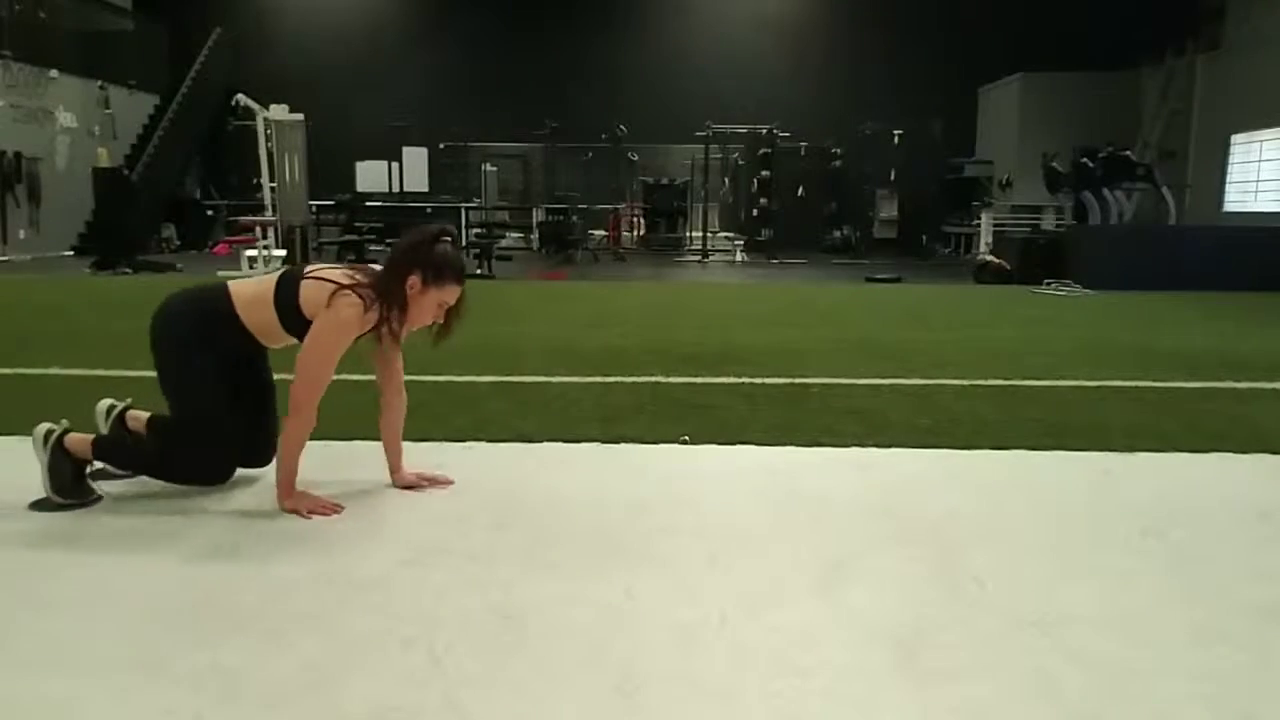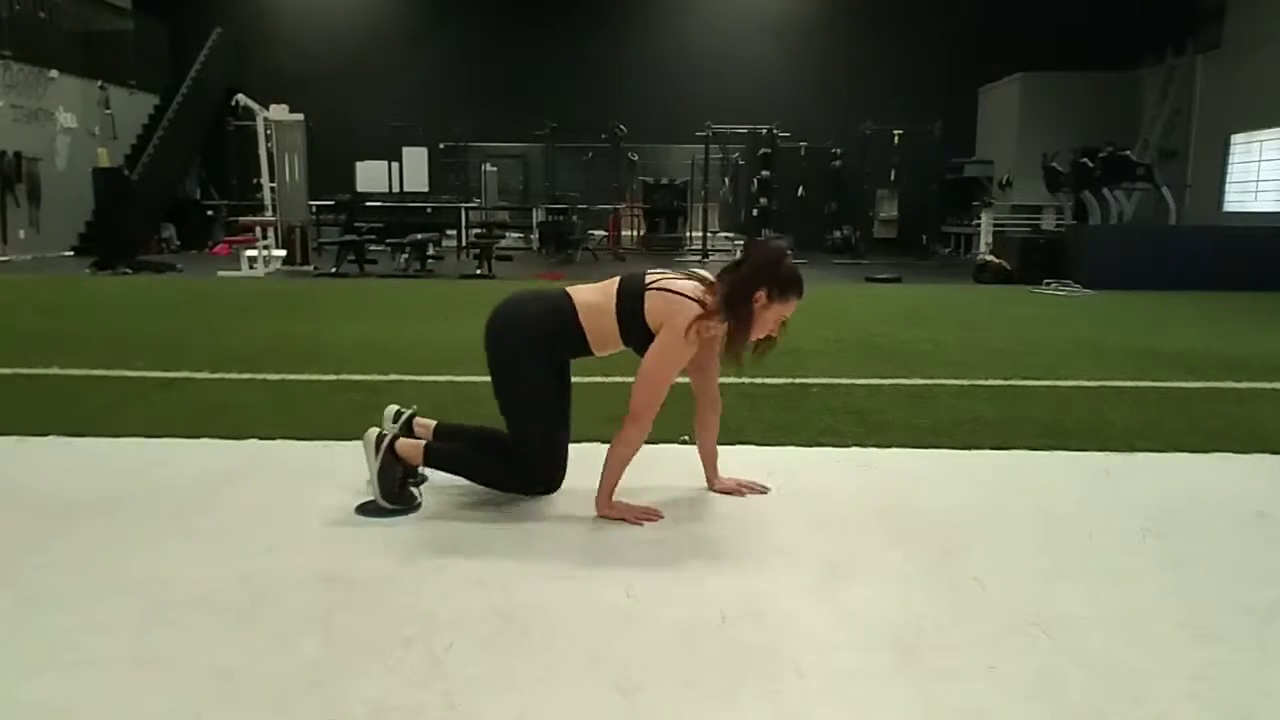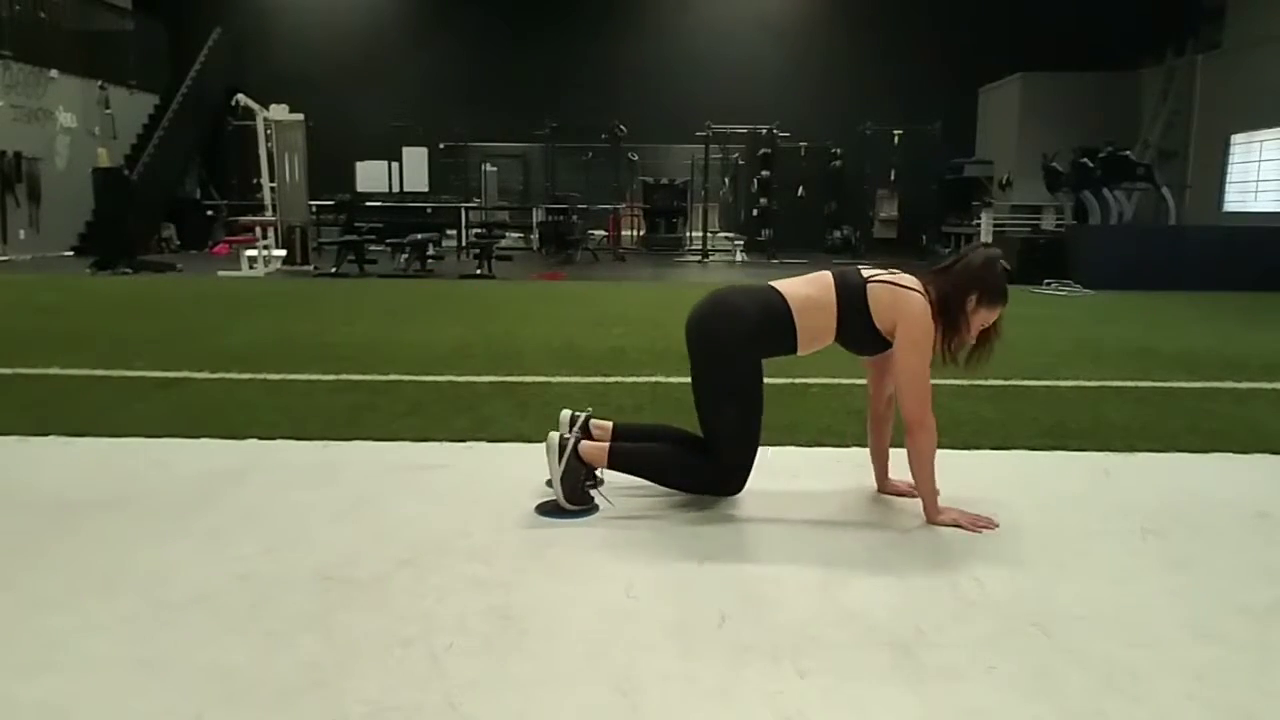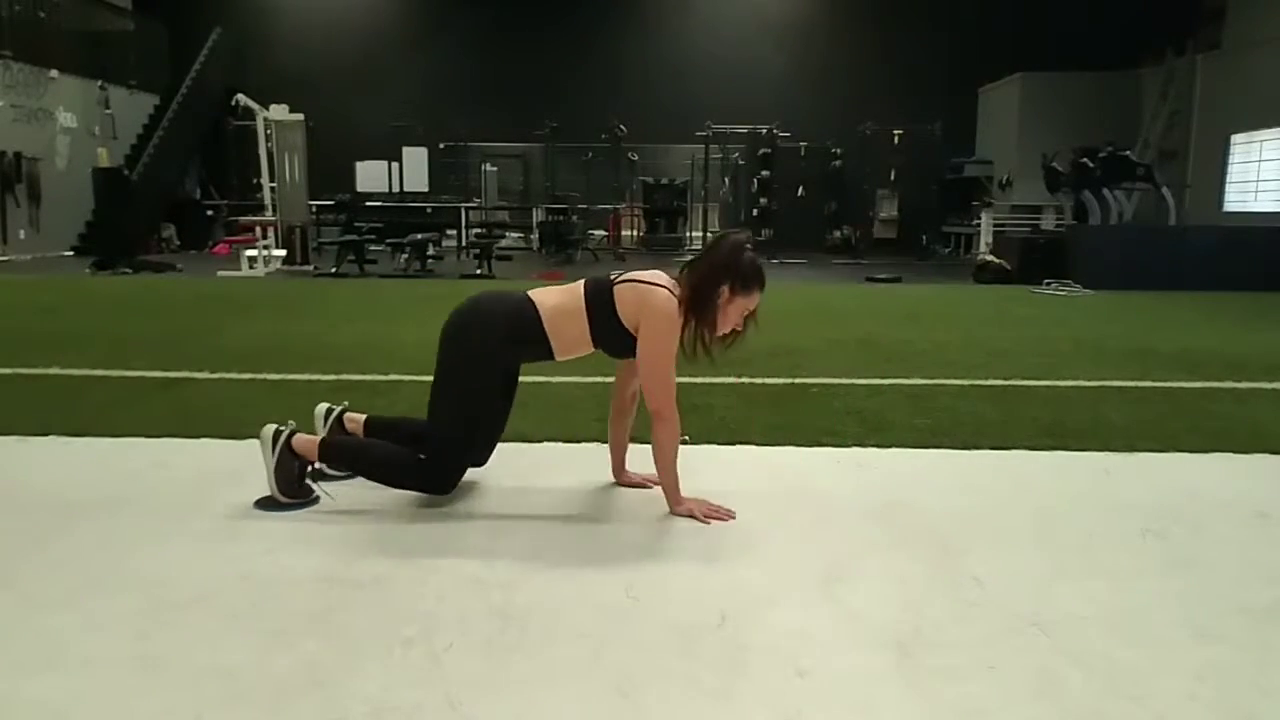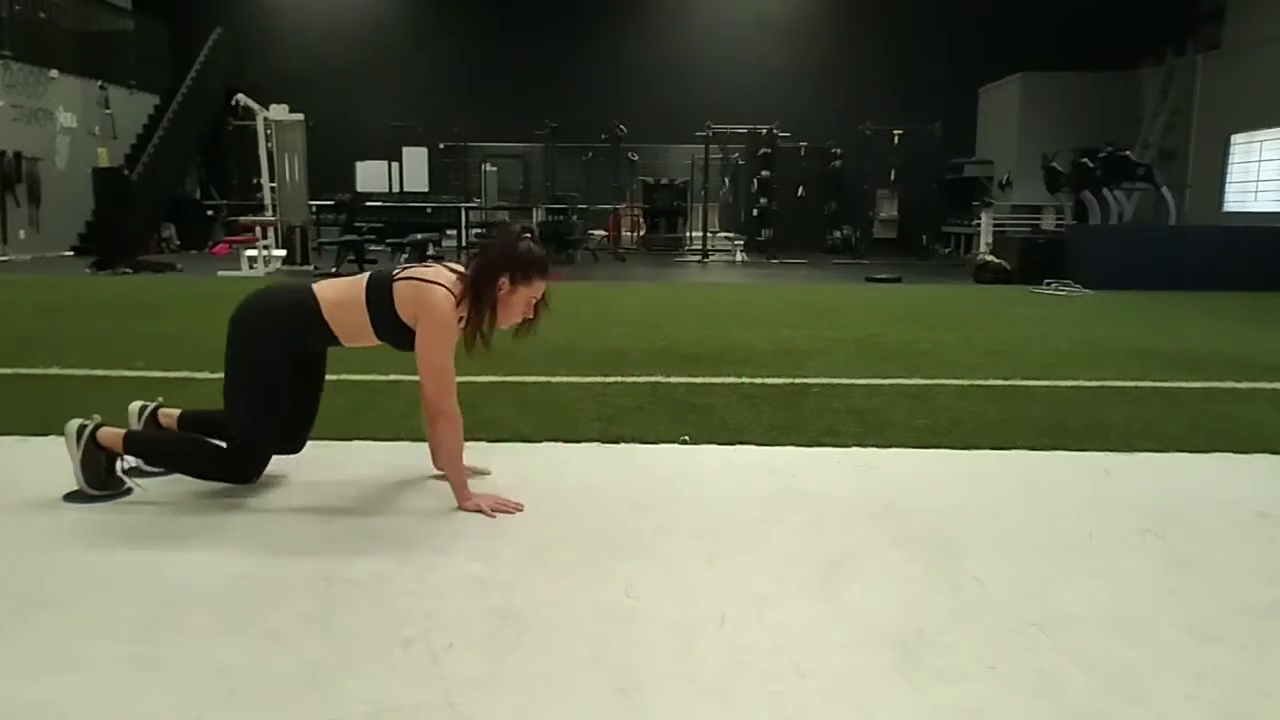
dt=1s
person 1, frame 1
left shoulder: (387, 300)
right shoulder: (349, 307)
left elbow: (392, 392)
right elbow: (302, 407)
left wrist: (398, 471)
right wrist: (288, 492)
left hip: (230, 334)
right hip: (186, 327)
left knee: (255, 450)
right knee: (213, 463)
left ankle: (125, 419)
right ankle: (66, 444)
person 1, frame 2
left shoulder: (713, 300)
right shoulder: (694, 318)
left elbow: (708, 399)
right elbow: (639, 416)
left wrist: (713, 476)
right wrist: (605, 499)
left hip: (544, 330)
right hip: (521, 331)
left knee: (538, 449)
right knee: (542, 474)
left ankle: (414, 426)
right ankle: (398, 449)
person 1, frame 3
left shoulder: (897, 299)
right shoulder: (916, 312)
left elbow: (883, 397)
right elbow: (918, 422)
left wrist: (884, 479)
right wrist: (932, 508)
left hip: (727, 318)
right hip: (730, 329)
left knee: (723, 451)
right knee: (726, 474)
left ankle: (590, 428)
right ankle: (582, 451)
person 1, frame 4
left shoulder: (665, 295)
right shoulder: (662, 307)
left elbow: (626, 389)
right elbow: (663, 412)
left wrist: (619, 468)
right wrist: (676, 499)
left hip: (496, 329)
right hip: (484, 335)
left knee: (469, 449)
right knee: (439, 474)
left ankle: (345, 424)
right ankle: (297, 445)
person 1, frame 5
left shoulder: (463, 288)
right shoulder: (439, 301)
left elbow: (444, 395)
right elbow: (440, 408)
left wrist: (448, 460)
right wrist: (464, 494)
left hip: (299, 329)
right hip: (268, 326)
left knee: (286, 439)
right knee: (243, 464)
left ankle: (160, 419)
right ankle: (99, 439)
